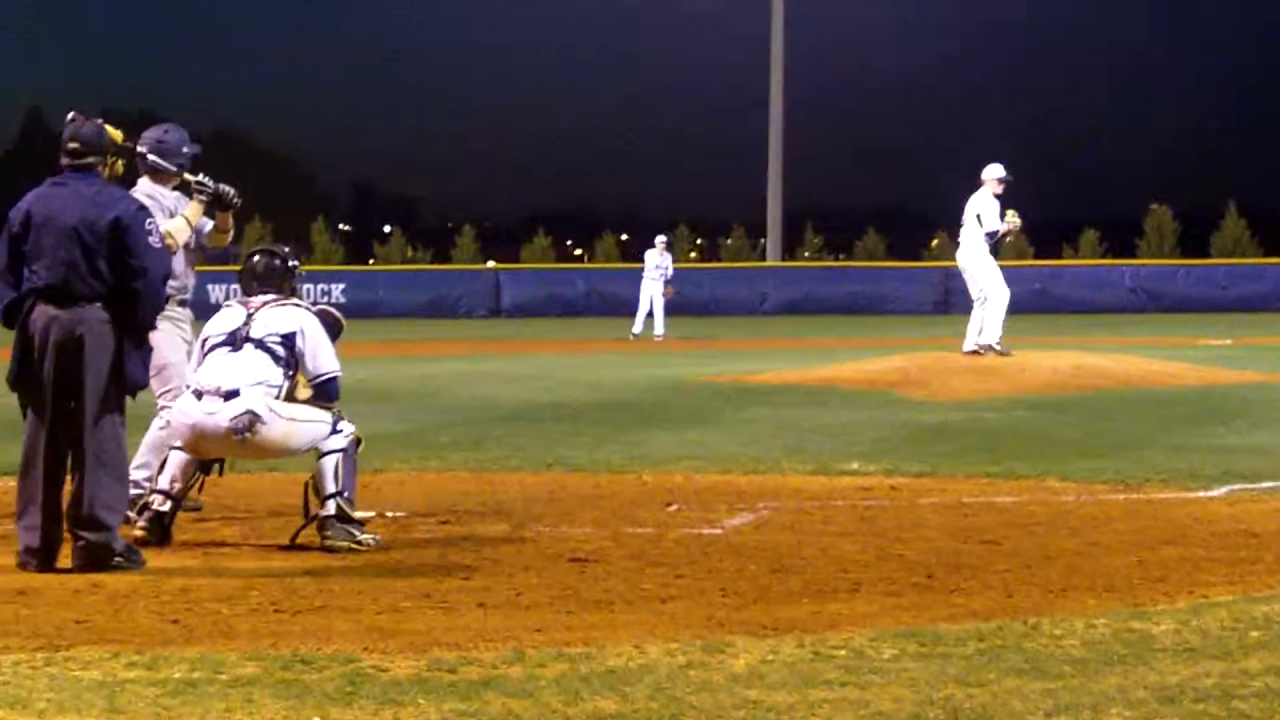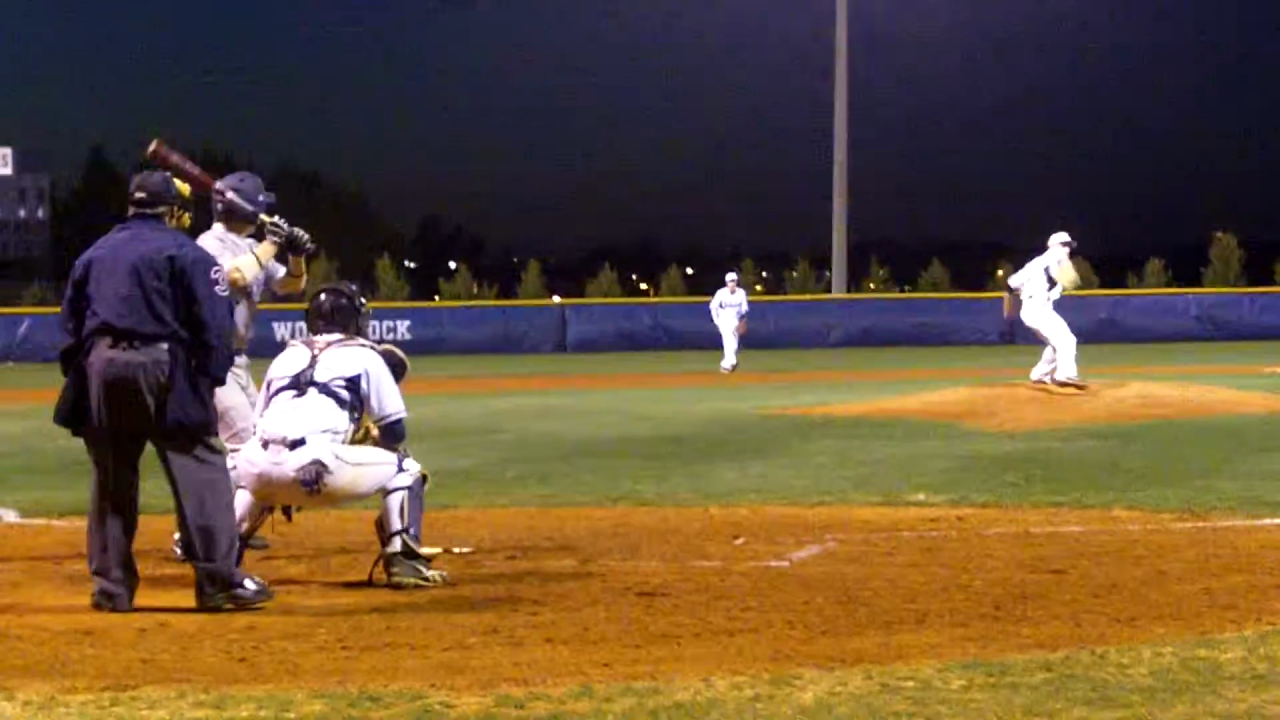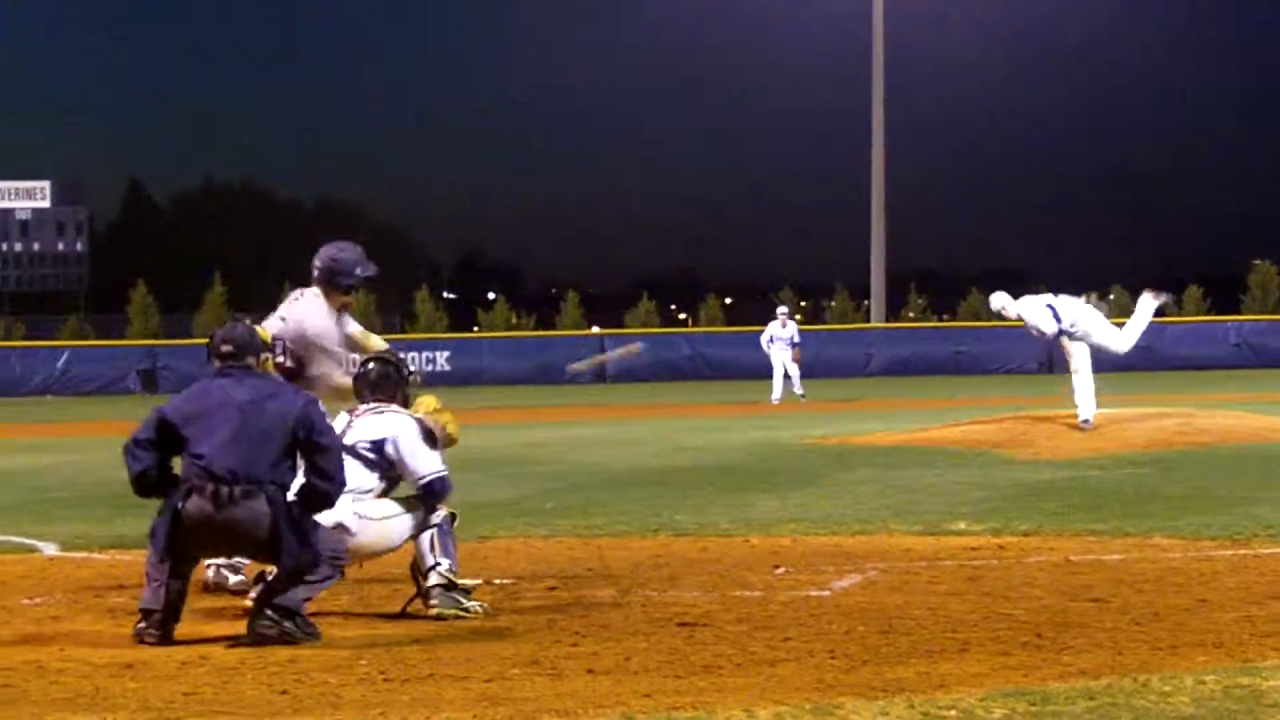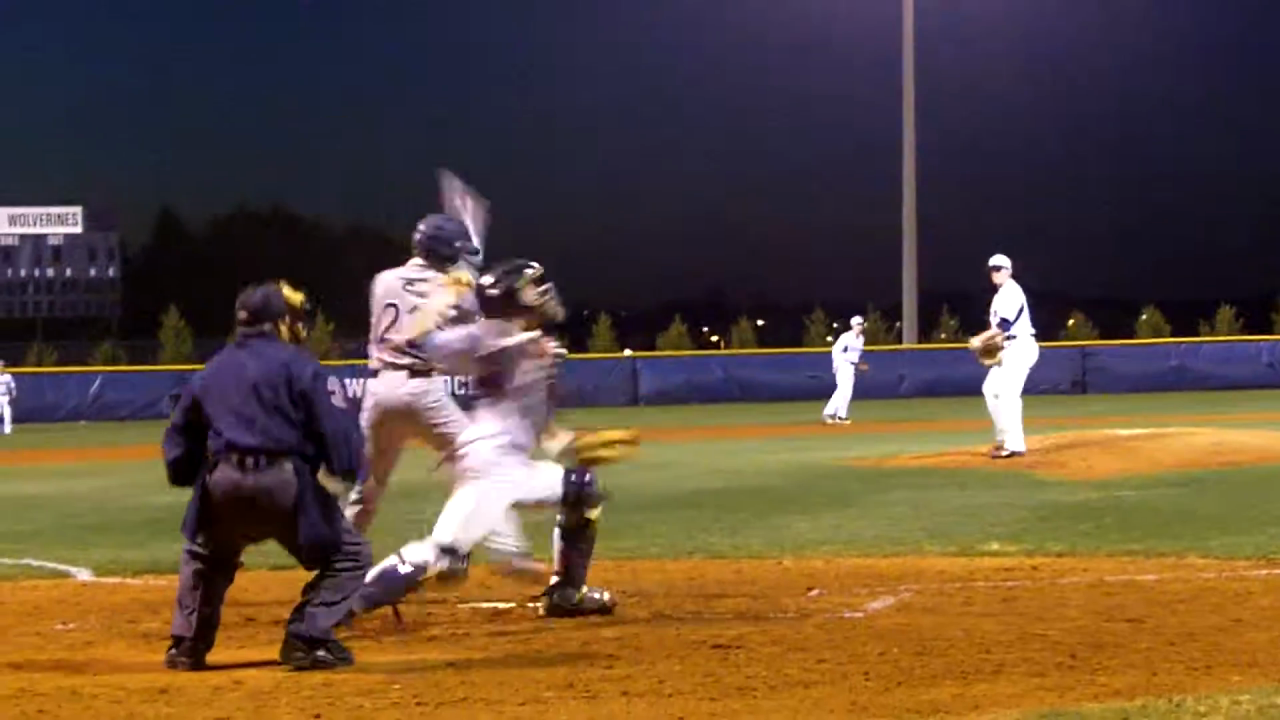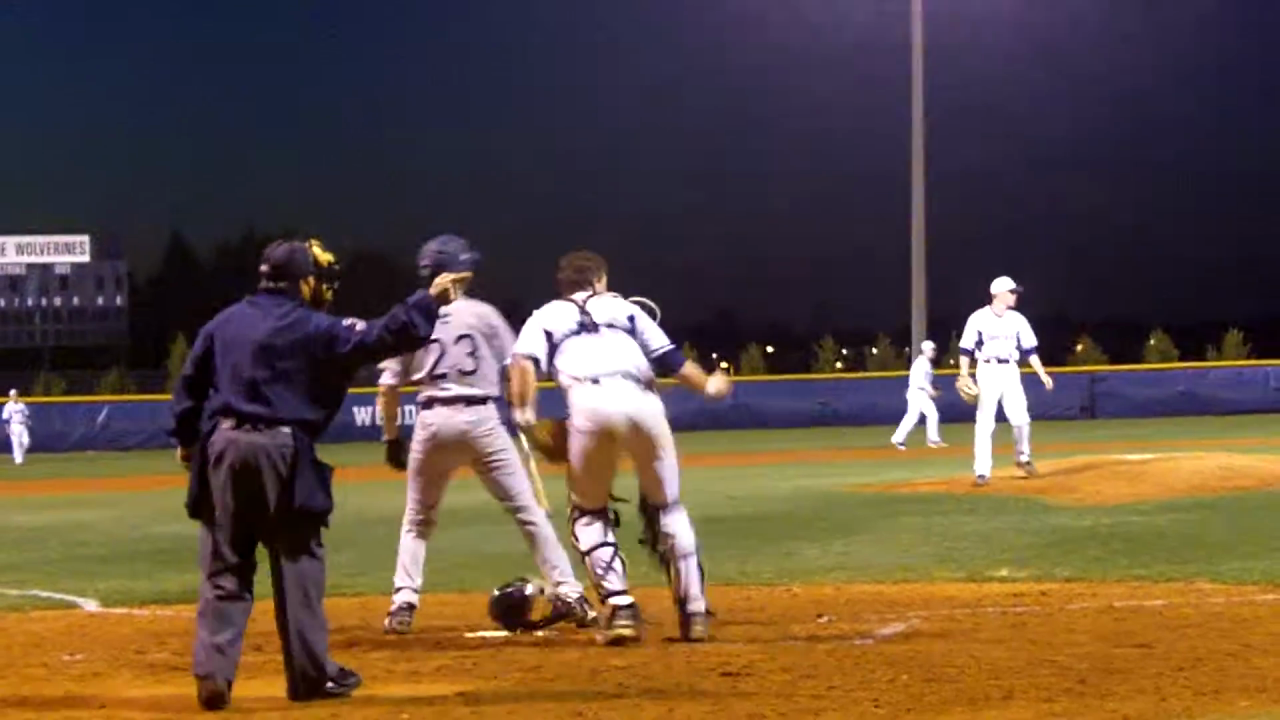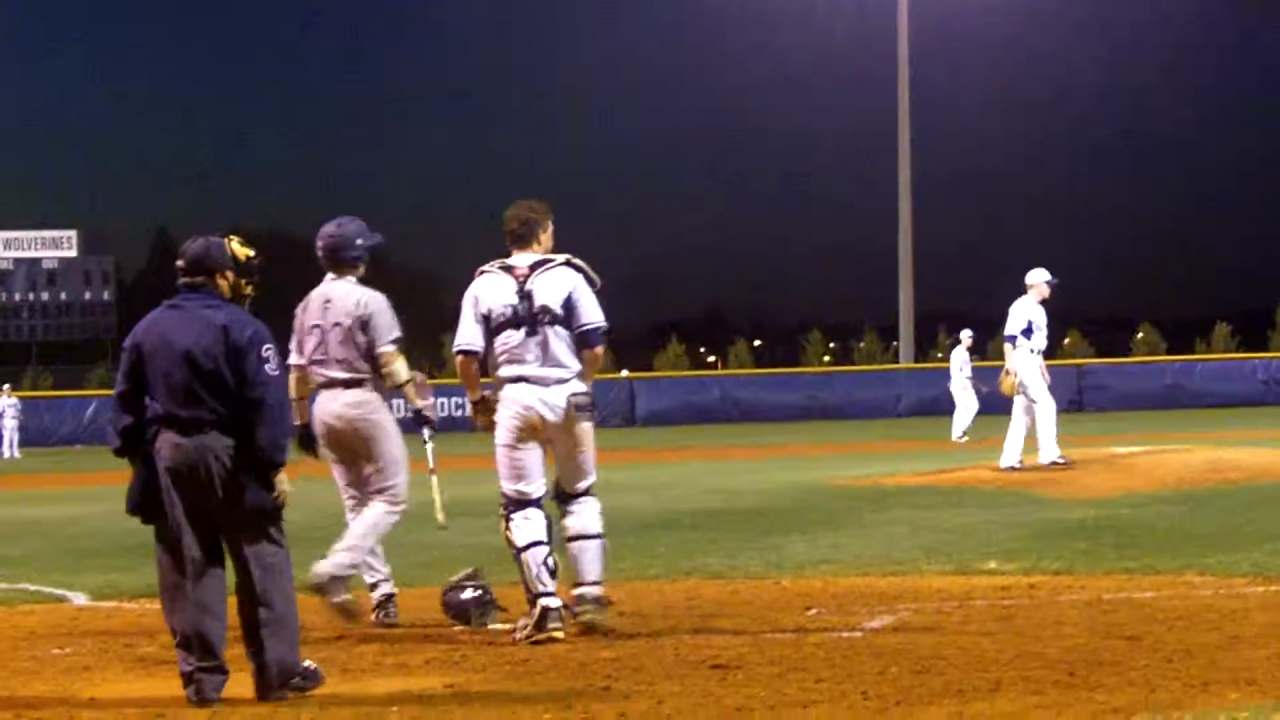
dt=0.7s
person 1, frame 1
right shoulder: (122, 207)
right elbow: (148, 276)
right wrist: (139, 327)
left hip: (41, 323)
right hip: (99, 325)
left knee: (43, 434)
right knee: (99, 433)
left ankle: (37, 543)
right ankle: (97, 544)
person 1, frame 2
left shoulder: (97, 251)
right shoulder: (185, 252)
left elbow: (72, 322)
right elbow: (213, 324)
left wrist: (82, 372)
right wrist: (212, 376)
left hip: (101, 365)
right hip: (160, 366)
left knee: (111, 480)
right knee: (199, 470)
left ankle: (111, 587)
right ankle: (220, 579)
person 1, frame 3
left shoulder: (189, 399)
right shoulder: (293, 400)
left elbow: (140, 450)
right elbow: (328, 468)
left wrist: (172, 491)
right wrist: (301, 507)
left hip: (198, 515)
right hip: (259, 516)
left knee: (172, 524)
right knee: (327, 552)
left ankle: (155, 617)
right ankle: (277, 611)
person 1, frame 4
left shoulder: (211, 371)
right shoulder: (299, 365)
left elbow: (180, 443)
right elbow: (334, 431)
left wrist: (203, 479)
right wrist: (347, 470)
left hip: (224, 485)
right hip: (284, 484)
left knee: (203, 555)
right knee: (349, 554)
left ankle: (188, 645)
right ankle: (307, 639)
person 1, frame 5
left shoulder: (223, 323)
right shoulder: (313, 329)
left elbow: (189, 385)
right elbow: (378, 337)
left wrist: (187, 437)
right wrist: (427, 300)
left hip: (222, 446)
right hip: (281, 451)
left knee: (223, 566)
right knee: (296, 562)
left ankle: (212, 672)
right ankle: (311, 674)
person 1, frame 6
left shoulder: (146, 328)
right shoulder: (241, 328)
left elbow: (126, 400)
right elbow: (266, 401)
left wrist: (135, 453)
right wrist: (275, 462)
left hip: (167, 454)
right hip: (228, 453)
left knee: (186, 568)
right knee: (261, 559)
left ankle: (202, 676)
right ankle: (278, 669)
person 2, frame 1
left shoulder: (178, 200)
right shoulder: (140, 199)
left elbow: (217, 239)
right elbow: (168, 240)
left wrist: (223, 210)
right wrist: (198, 202)
left hip: (180, 312)
right hip: (156, 315)
right knee: (176, 404)
right ankle: (132, 494)
person 2, frame 2
left shoulder: (251, 246)
right shoulder: (210, 243)
left elbow: (291, 285)
right elbow: (236, 277)
left wrist: (296, 253)
right wrist: (270, 244)
left hip: (235, 360)
left knee: (254, 441)
right knee: (244, 447)
person 2, frame 3
left shoulder: (311, 298)
right shoulder: (316, 322)
left elbow: (358, 336)
right elbow: (337, 388)
left wrist: (376, 348)
right ankle: (227, 564)
person 2, frame 4
left shoulder: (382, 281)
right shoulder: (459, 292)
left hip: (381, 390)
right hip: (425, 391)
left knee: (367, 488)
right ankle: (510, 551)
person 2, frame 5
right shoulder: (483, 314)
left elbow: (389, 387)
left wrist: (391, 438)
left hip: (432, 421)
right hip: (481, 418)
left knee: (418, 520)
right knee: (528, 511)
left ankle: (404, 603)
right ankle: (569, 596)
person 2, frame 6
left shoulder: (308, 304)
right shoulder: (369, 299)
left elbow: (297, 369)
right elbow: (389, 360)
left wrist: (301, 422)
right wrist: (417, 403)
left hip: (324, 406)
right hip: (363, 402)
left knee: (358, 503)
right knee: (390, 497)
left ankle: (382, 595)
right ankle: (333, 569)
person 3, frame 1
left shoulder: (221, 315)
right shoulder: (299, 314)
right elbow: (328, 391)
left hip: (190, 417)
right hip: (246, 418)
right knee: (337, 430)
left ankle: (154, 516)
right ankle: (337, 522)
person 3, frame 2
left shoulder: (287, 355)
right shoulder: (364, 356)
right elbow: (395, 433)
right wrist: (372, 436)
left hip: (258, 465)
right hip: (315, 467)
right knee: (404, 469)
right ankle: (403, 560)
person 3, frame 3
left shoulder: (344, 421)
right shoulder: (402, 423)
right elbow: (438, 489)
right wrist: (430, 447)
right hip: (337, 523)
right knee: (428, 510)
right ankle: (442, 592)
person 3, frame 4
left shoulder: (534, 347)
right shoulder: (495, 341)
left wrist: (570, 443)
left hip: (514, 464)
right hip: (490, 462)
left knee: (581, 487)
right knee: (443, 556)
left ankle: (566, 593)
person 3, frame 5
left shoulder: (545, 317)
right shoulder: (624, 308)
left elbow: (522, 364)
right elbow: (672, 362)
left wrist: (526, 417)
right wrist: (707, 385)
left hip: (591, 408)
right hip: (641, 402)
left knee: (590, 516)
right knee: (667, 509)
left ankle: (620, 609)
right ankle: (694, 612)
person 3, frame 6
left shoulder: (482, 285)
right shoulder: (568, 275)
left elbow: (466, 358)
right elbow: (594, 347)
left wrist: (477, 398)
left hip: (515, 400)
right hip: (567, 397)
left knee: (524, 505)
right knee: (579, 495)
left ankle: (546, 607)
right ankle: (588, 594)
person 4, frame 1
left shoulder: (976, 199)
right shoulder: (989, 201)
right elbow: (992, 234)
left wrist: (1004, 226)
right wrist: (1008, 227)
left hip: (965, 253)
right hip: (975, 252)
left knee: (982, 299)
right knee: (999, 293)
left ankle: (972, 344)
right ankle: (989, 340)
person 4, frame 2
left shoulder: (1037, 262)
right shoulder: (1052, 257)
left elbow: (1013, 281)
left hip: (1029, 310)
right hip: (1038, 309)
left knee: (1058, 343)
right knee: (1065, 340)
left ankle: (1039, 374)
right ankle: (1065, 375)
person 4, frame 3
left shoulder: (1032, 311)
right shoulder: (1026, 305)
left elbow: (1058, 333)
right elbow: (1054, 299)
left wrist: (1072, 358)
right wrist: (1080, 303)
left hip: (1084, 322)
right hip: (1073, 330)
left knee: (1121, 343)
right knee: (1080, 372)
left ankle: (1148, 301)
right ankle: (1086, 416)
person 4, frame 4
left shoulder: (1011, 292)
right shoulder: (1004, 293)
left elbow: (1005, 325)
left wrist: (981, 339)
right wrist: (986, 340)
left hip: (1020, 348)
right hip: (1012, 349)
left knee: (1008, 395)
right knee: (990, 389)
left ankle: (1015, 445)
right ankle: (1004, 437)
person 4, frame 5
left shoulder: (1018, 320)
right shoulder: (978, 318)
left elbow: (1029, 349)
right elbow: (965, 349)
left wrist: (1042, 373)
right wrist: (964, 374)
left hip: (1010, 371)
right hip: (988, 371)
left knee: (1019, 417)
right knee: (985, 422)
left ankle: (1023, 457)
right ankle: (982, 471)
person 4, frame 6
left shoulder: (1039, 309)
right shoulder: (1022, 306)
right elbow: (1009, 336)
left wrist: (1043, 368)
right wrist: (1010, 362)
left hip: (1032, 363)
right hip: (1022, 362)
left knee: (1023, 412)
right knee: (1046, 405)
left ankle: (1010, 459)
right ankle: (1050, 454)
